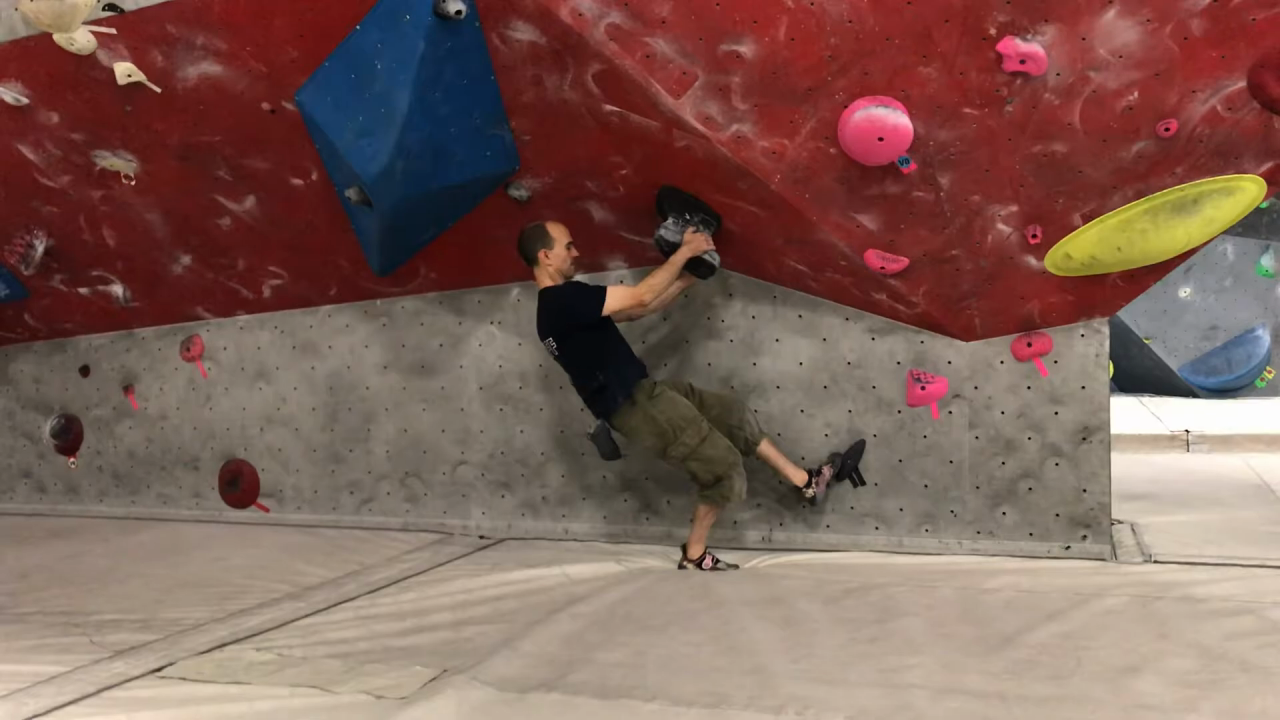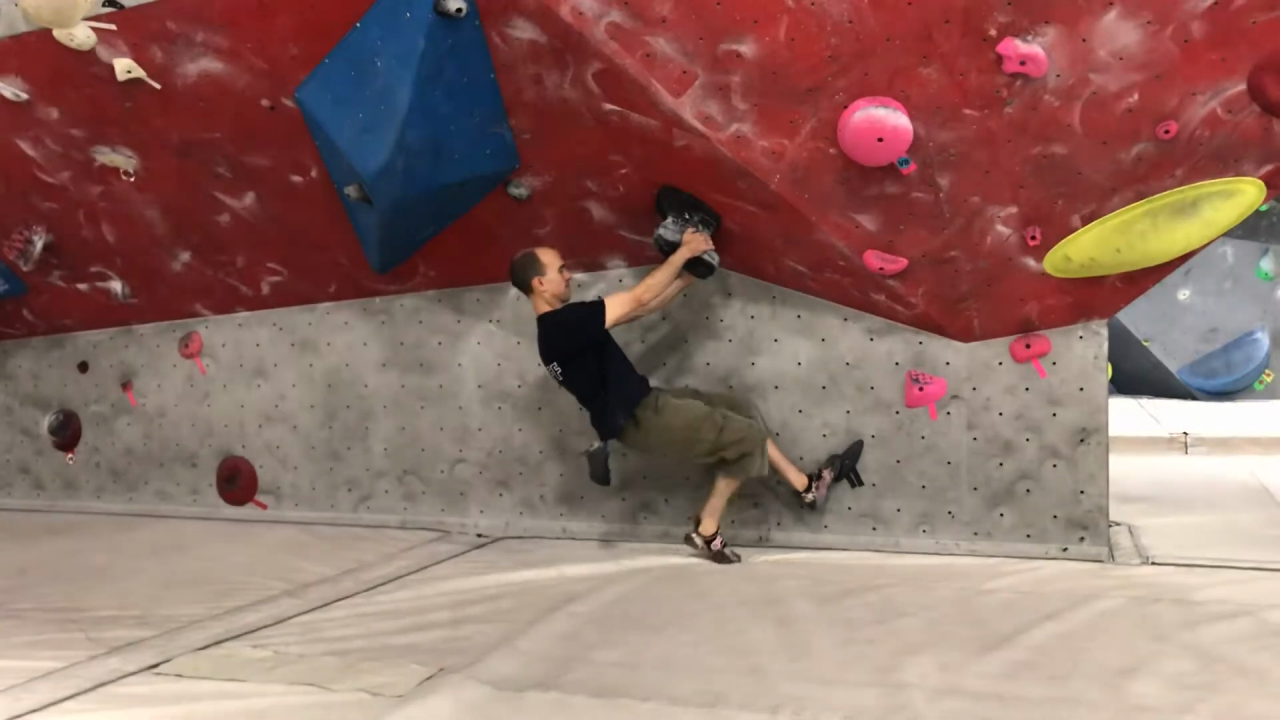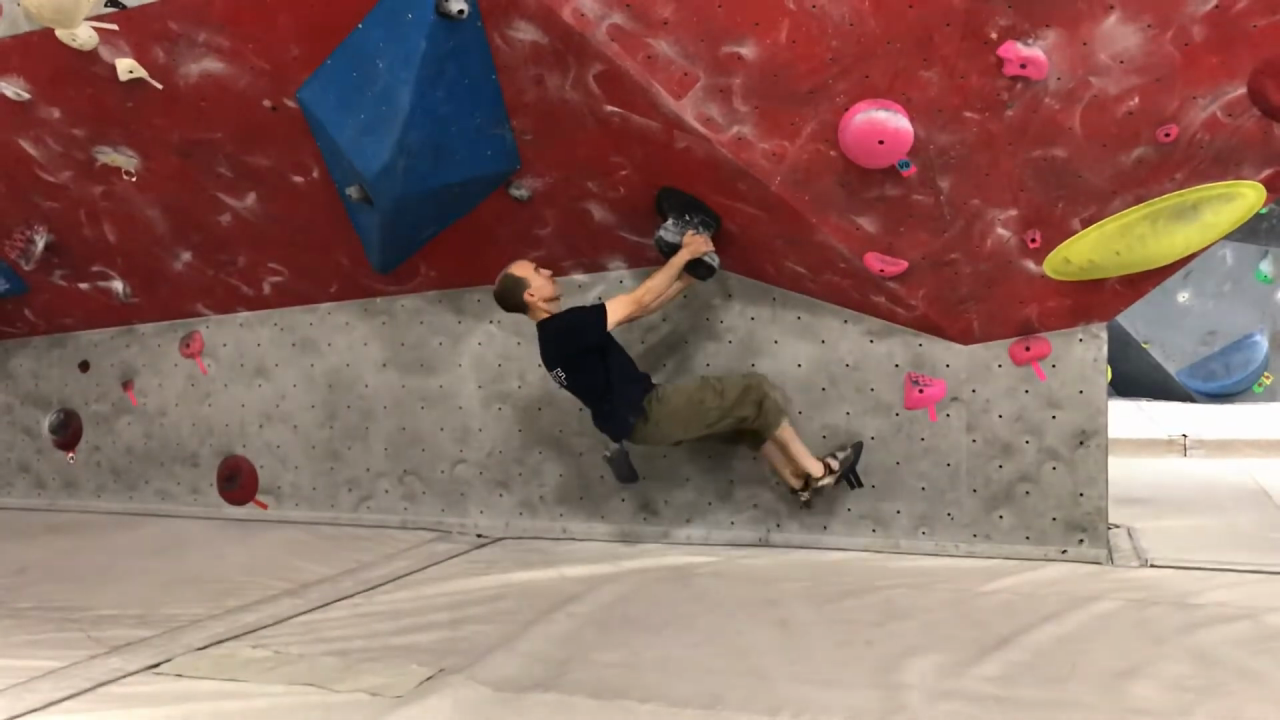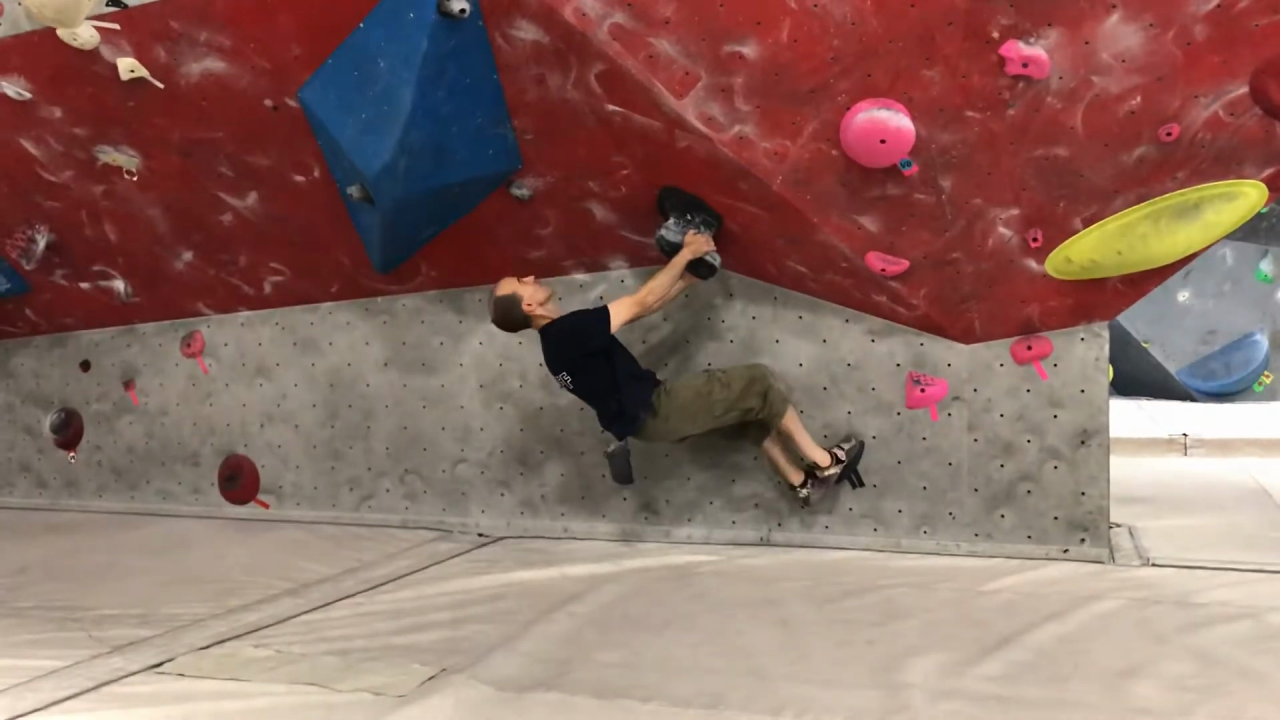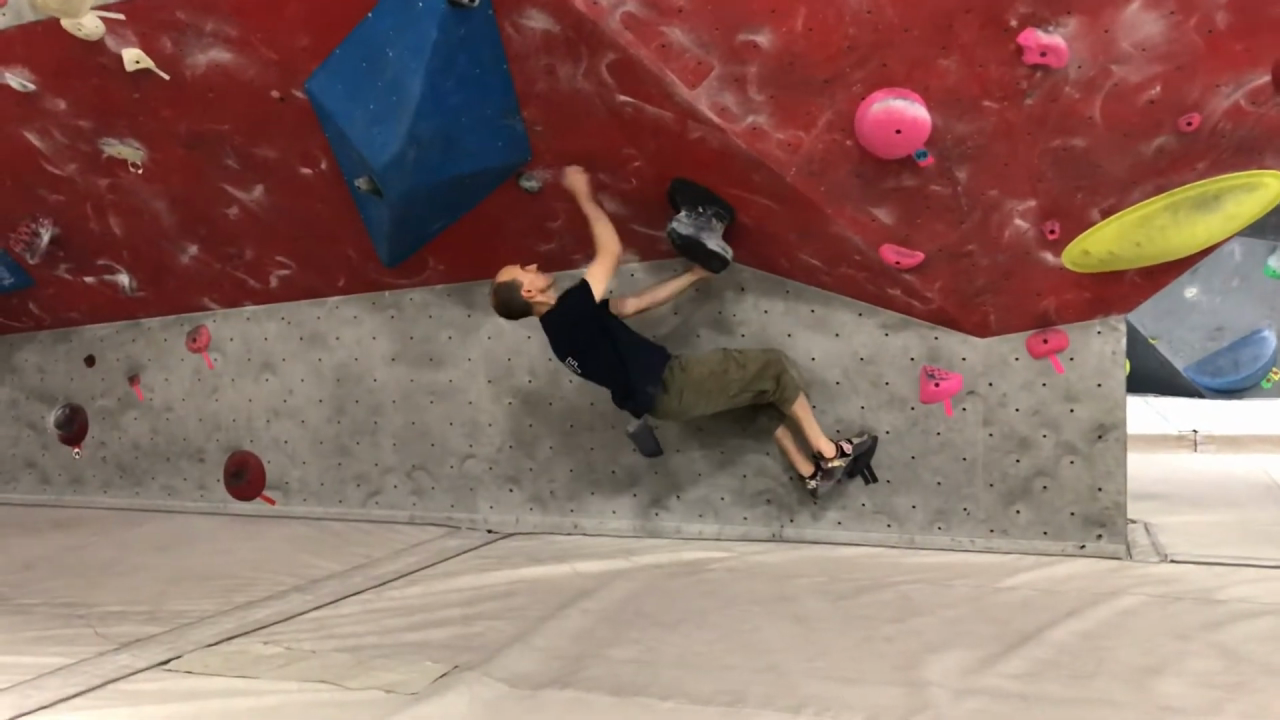
dt=0.4s
person 1, frame 1
left shoulder: (561, 305)
right shoulder: (563, 299)
left elbow: (634, 311)
right elbow: (640, 298)
left wrist: (688, 277)
right wrist: (685, 251)
left hip: (641, 392)
right hip: (634, 404)
left knee: (735, 415)
right knee: (723, 466)
left ankle: (806, 482)
right ankle: (694, 554)
person 1, frame 2
left shoulder: (560, 328)
right shoulder: (562, 324)
left elbow: (635, 310)
right elbow: (637, 300)
left wrist: (688, 275)
right wrist: (684, 251)
left hip: (643, 405)
right hip: (638, 419)
left knee: (741, 412)
right knee: (747, 437)
left ankle: (805, 485)
right ankle: (706, 529)
person 1, frame 3
left shoulder: (561, 331)
right shoulder: (564, 328)
left elbow: (636, 308)
right elbow: (638, 303)
left wrist: (688, 276)
right wrist: (684, 253)
left hip: (641, 413)
right hip: (646, 415)
left knee: (746, 409)
right knee: (755, 391)
left ankle: (800, 484)
right ankle: (815, 470)
person 1, frame 4
left shoulder: (563, 337)
right shoulder: (569, 332)
left elbow: (636, 309)
right elbow: (641, 303)
left wrist: (688, 277)
right wrist: (686, 253)
left hip: (648, 413)
right hip: (654, 412)
left knee: (752, 404)
right knee: (759, 383)
left ankle: (801, 481)
right ankle: (819, 460)
person 1, frame 5
left shoulder: (566, 321)
right shoulder: (568, 313)
left elbow: (637, 303)
right elbow: (610, 252)
left wrist: (695, 274)
right wrist: (583, 195)
left hip: (660, 392)
right hip: (669, 387)
left knee: (763, 386)
right knee: (774, 367)
left ankle: (811, 472)
right ankle: (827, 451)
